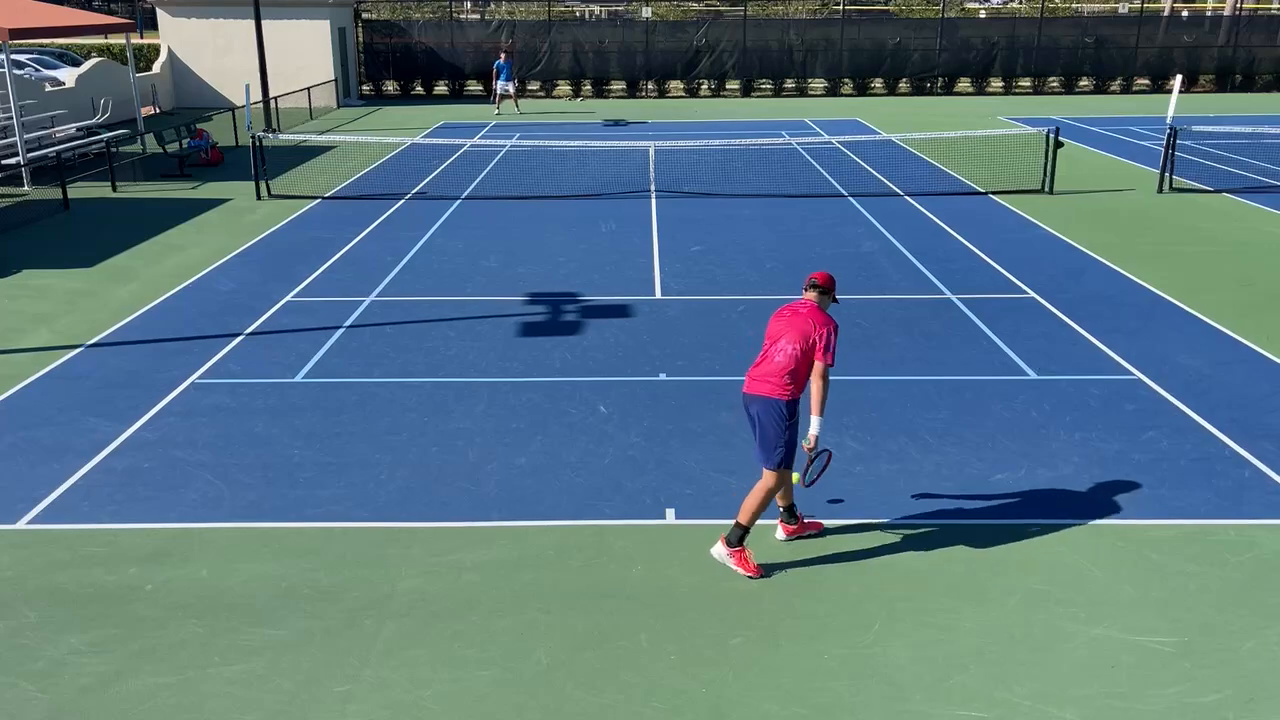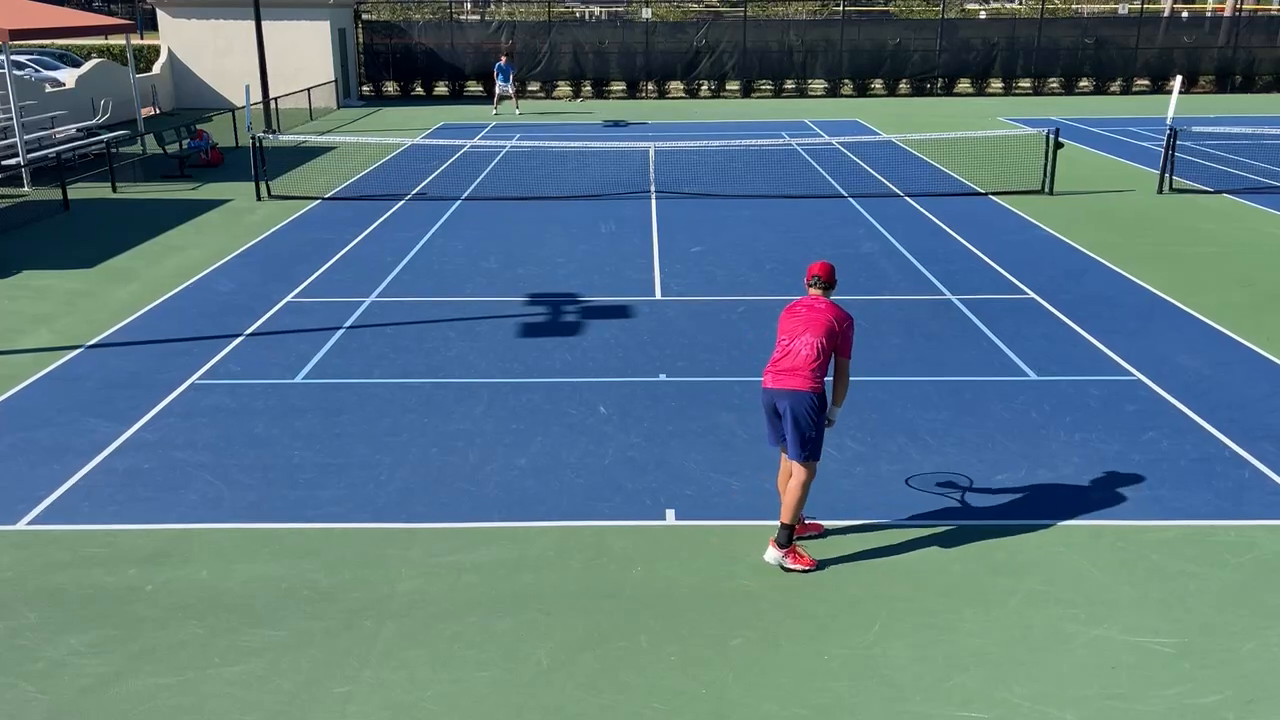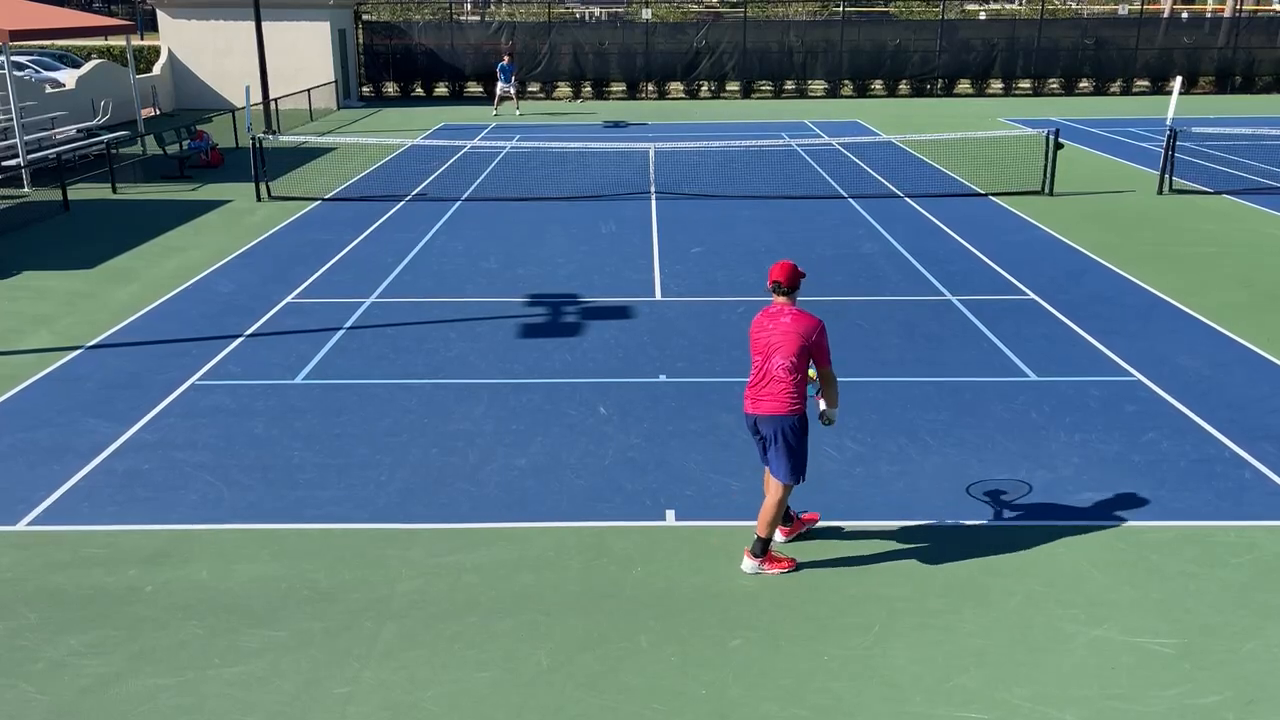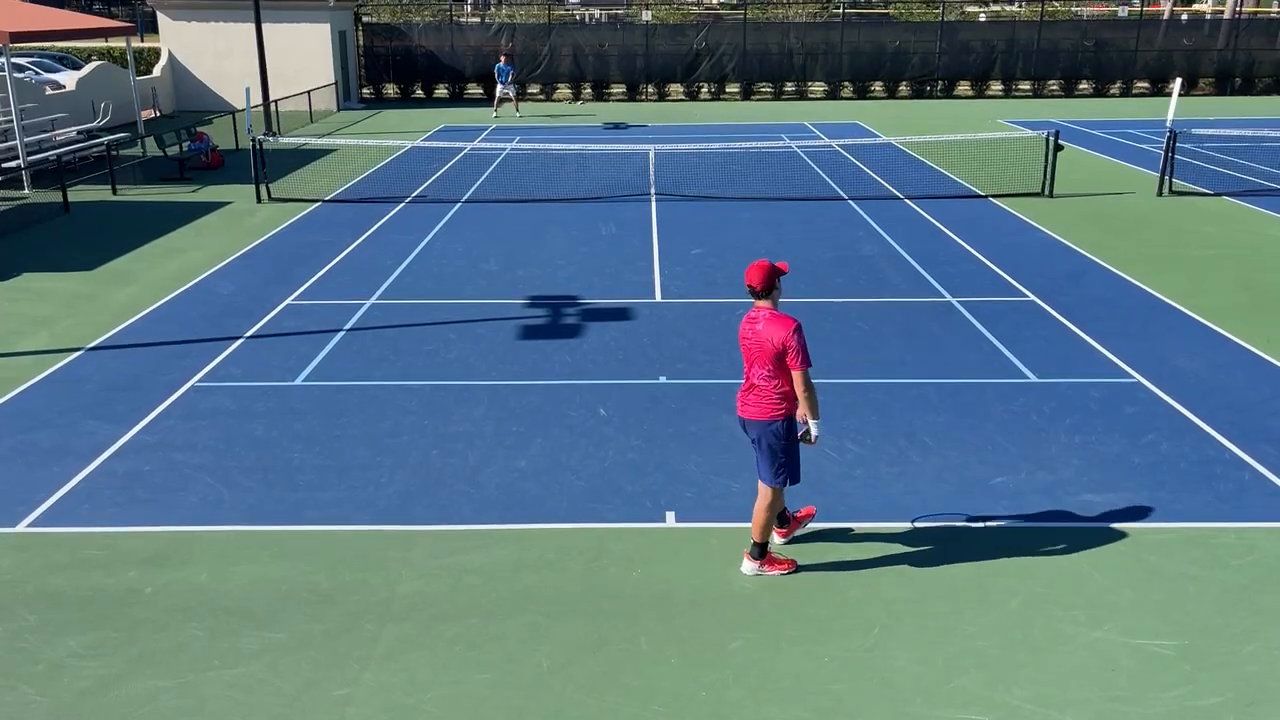
dt=0.7s
person 1, frame 1
left shoulder: (781, 312)
right shoulder: (825, 323)
right elbow: (818, 378)
right wrist: (815, 428)
left hip: (752, 390)
right hip: (776, 398)
left knee: (781, 460)
right knee: (773, 478)
left ankle: (790, 522)
right ankle: (730, 544)
person 1, frame 2
left shoulder: (790, 310)
right shoulder: (842, 318)
right elbow: (841, 371)
right wrist: (834, 411)
left hip: (771, 386)
right hip: (803, 392)
left knee: (789, 457)
right knee: (804, 470)
left ankle: (793, 523)
right ankle: (781, 545)
person 1, frame 3
left shoulder: (758, 321)
right shoulder: (812, 325)
right elbow: (827, 378)
right wrist: (831, 409)
left hip: (753, 408)
right hip: (784, 413)
left knee: (772, 471)
right knee: (781, 485)
left ankle: (787, 523)
right ankle: (757, 555)
person 1, frame 4
left shoulder: (748, 322)
right shoulder: (789, 327)
right elbow: (802, 386)
left wrist: (796, 408)
right wrist: (813, 422)
left hip: (748, 410)
right hip: (772, 417)
left knee: (772, 477)
right knee: (770, 487)
left ankle: (784, 523)
right ankle: (756, 557)
